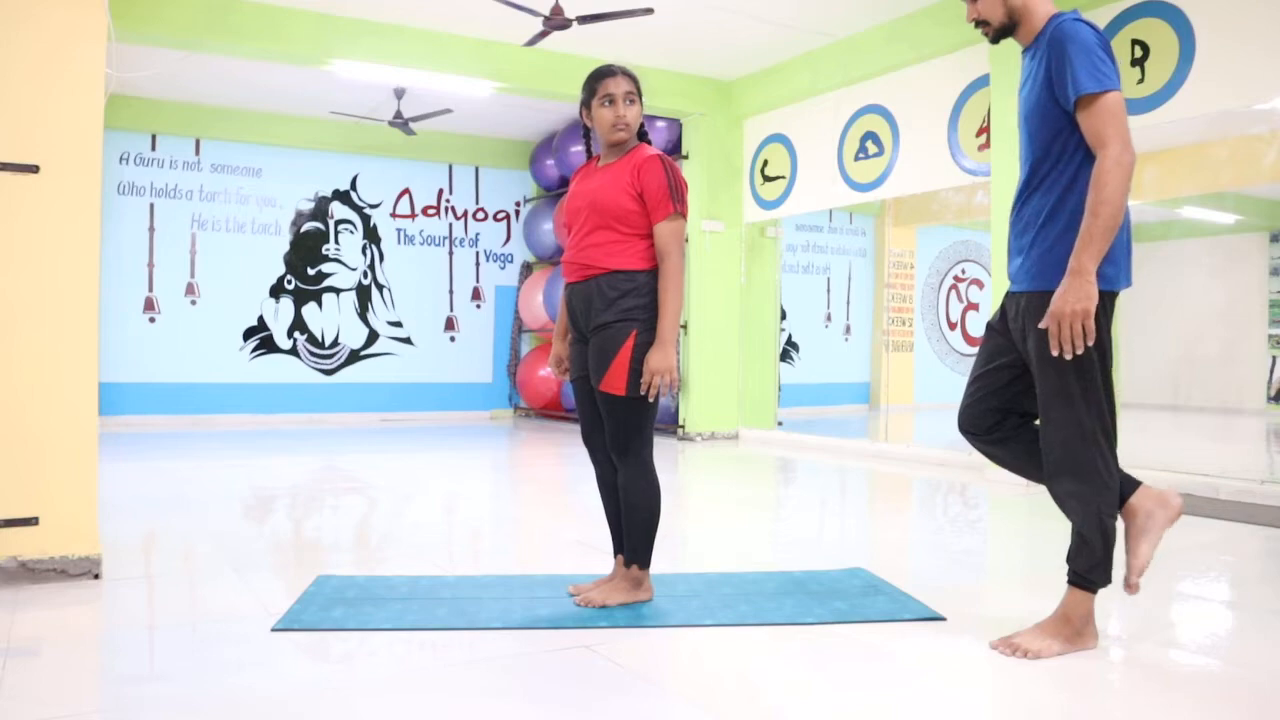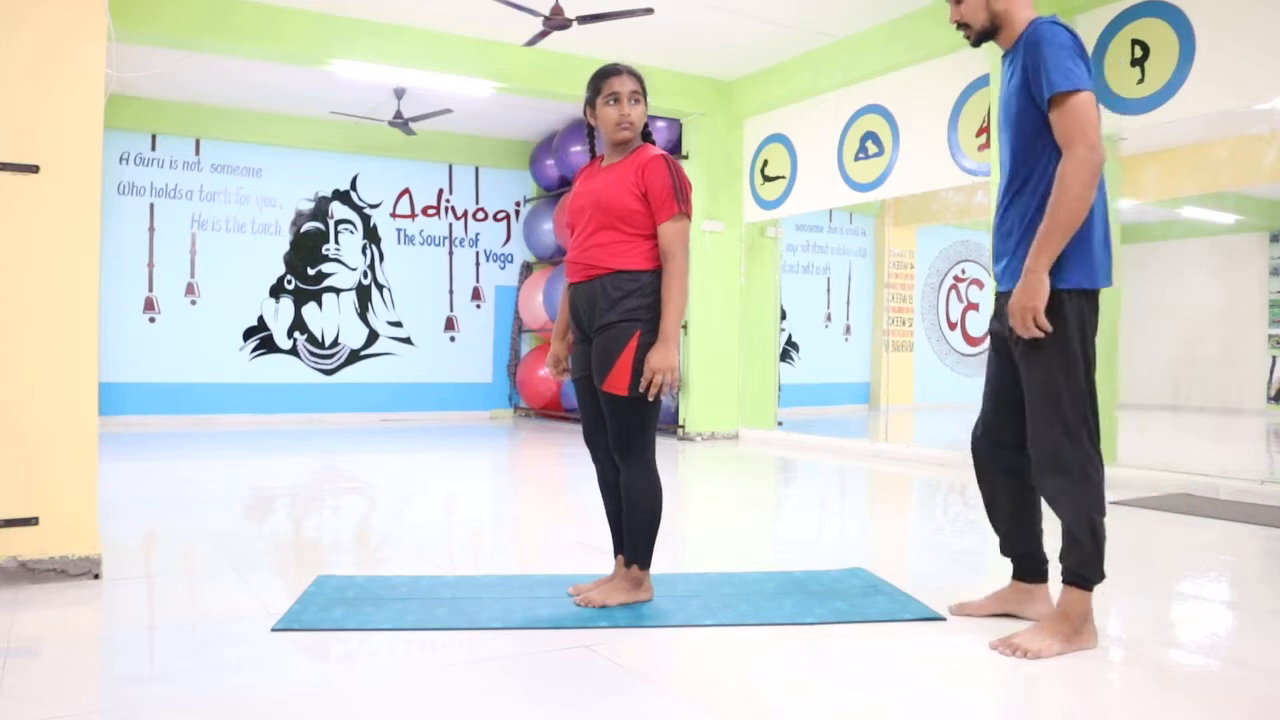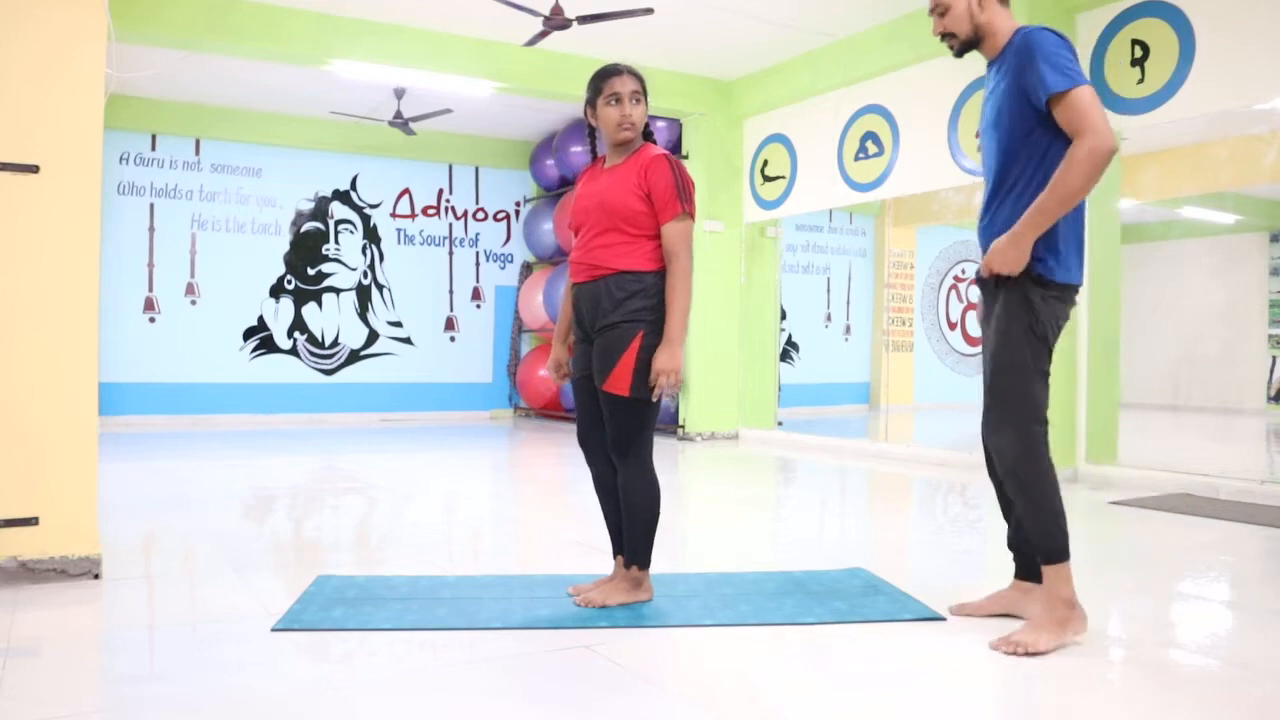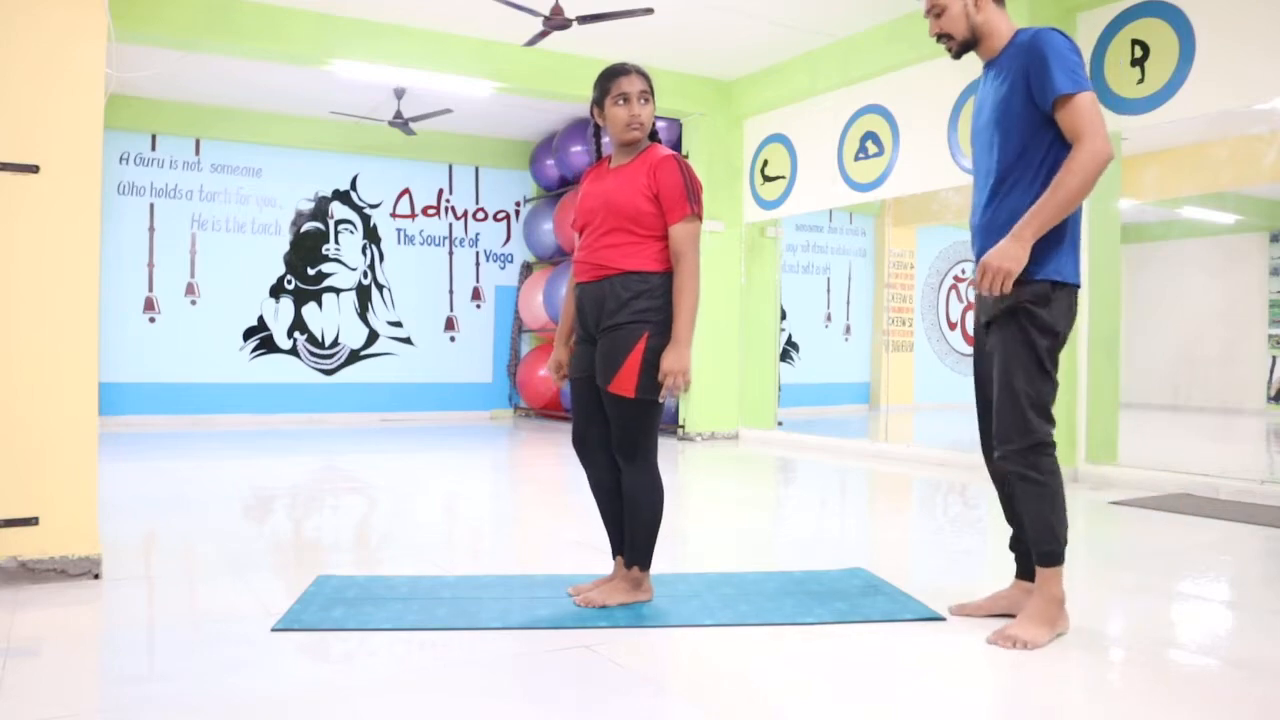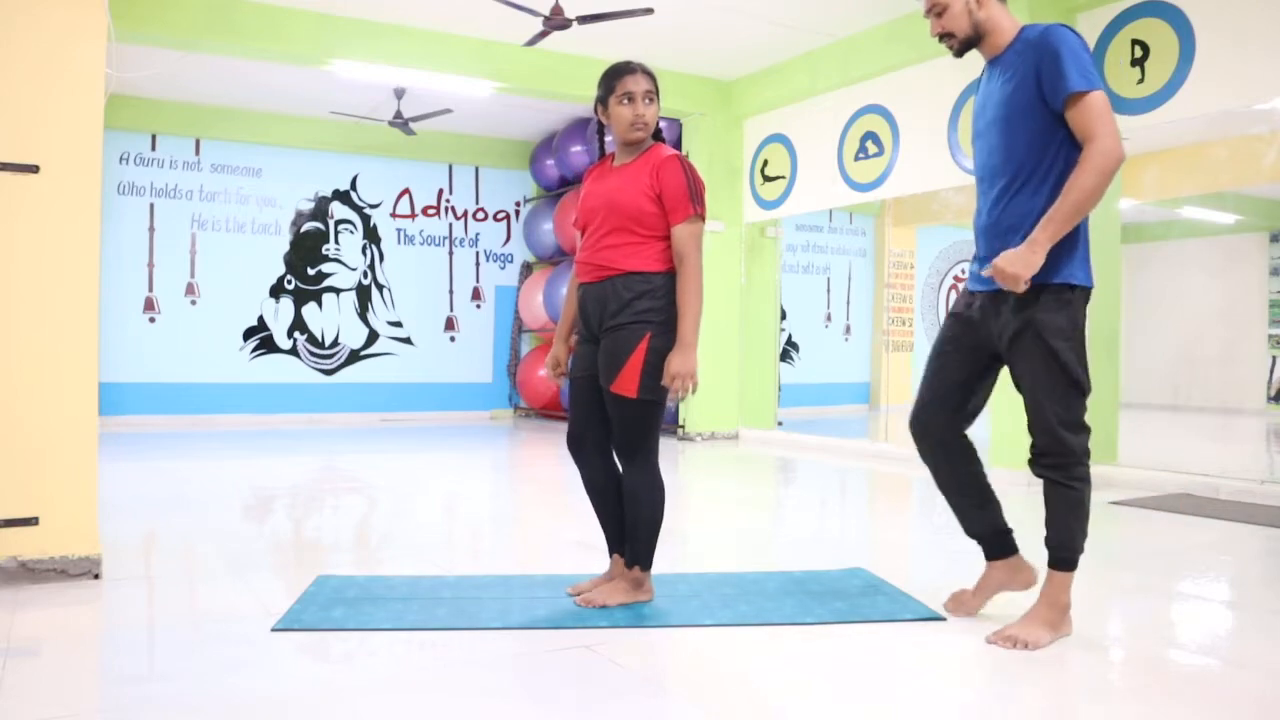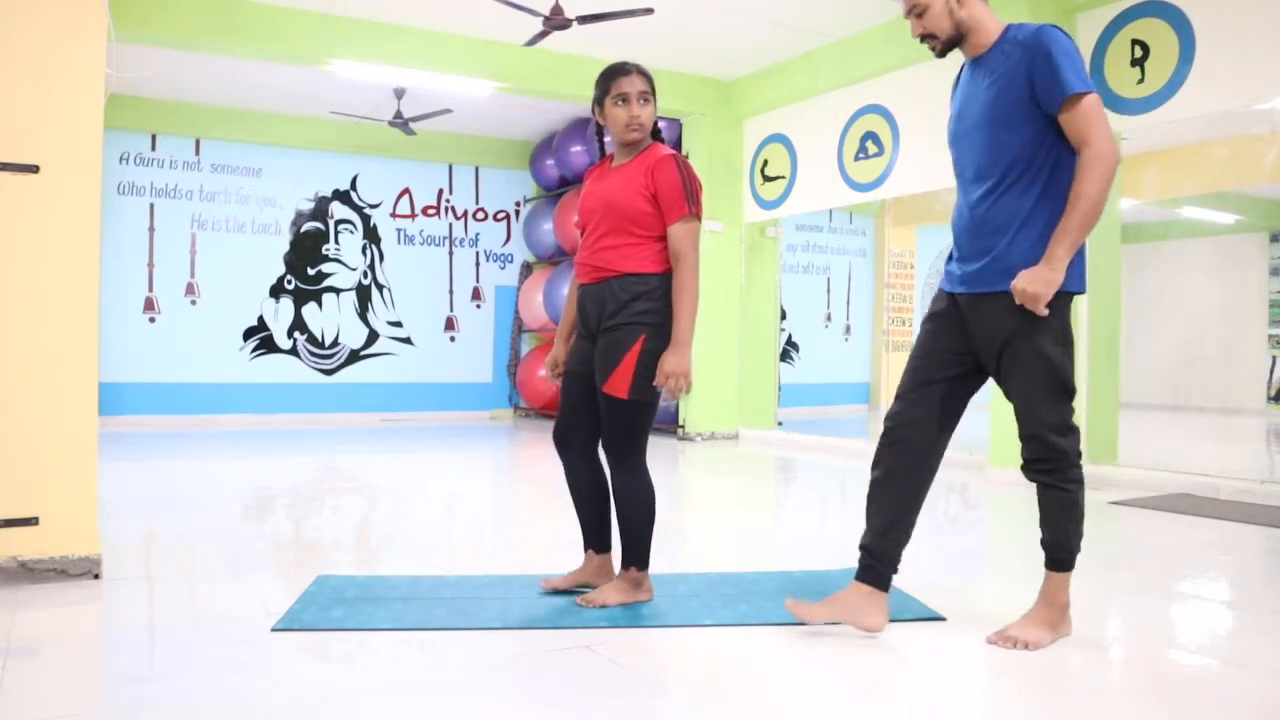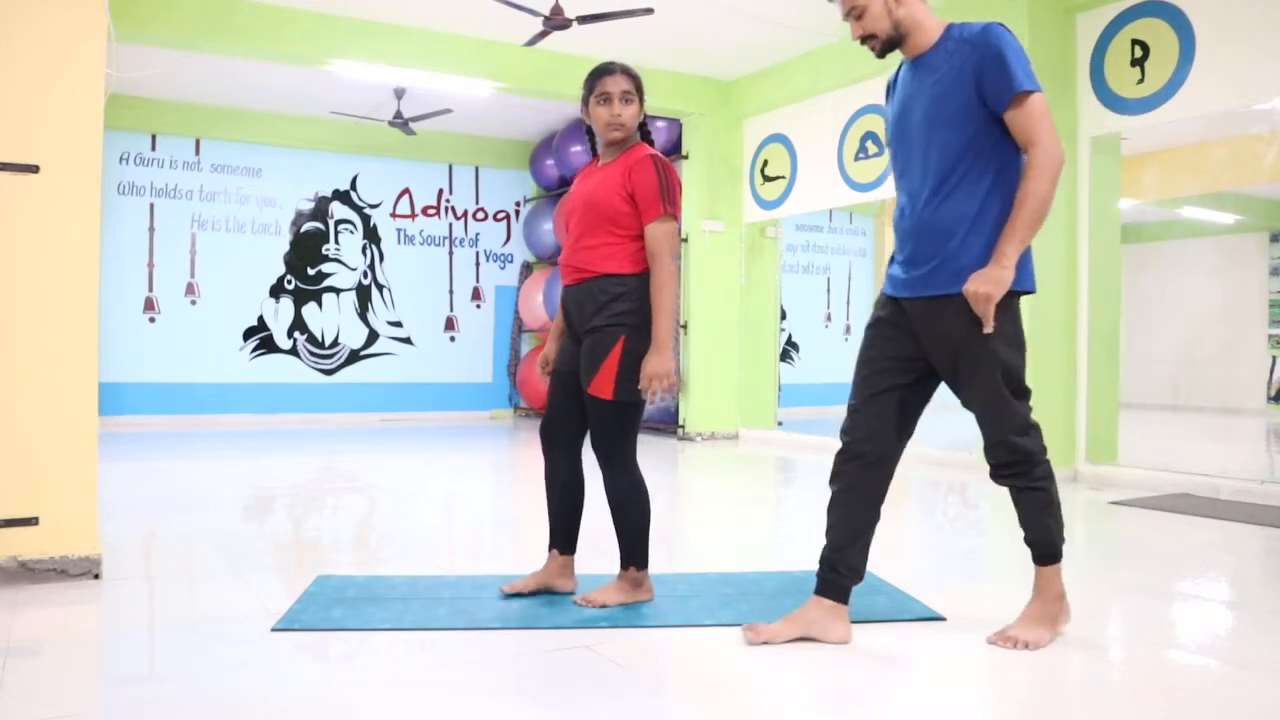
dt=0.3s
person 1, frame 1
right shoulder: (1037, 56)
left elbow: (1115, 155)
left wrist: (1080, 274)
left hip: (1066, 285)
right hip: (1028, 285)
left knee: (1073, 440)
right knee: (983, 418)
left ankle: (1077, 615)
right ankle: (1135, 502)
person 1, frame 2
right shoulder: (1017, 60)
left elbow: (1085, 154)
left wrist: (1035, 272)
left hip: (1055, 286)
right hip: (1019, 287)
left knee: (1062, 445)
right knee: (998, 441)
left ankle: (1076, 612)
right ankle: (1028, 584)
person 1, frame 3
right shoulder: (998, 72)
left elbow: (1097, 141)
left wrist: (1022, 236)
left hip: (1035, 273)
right hip: (1007, 275)
left knee: (1014, 428)
right knee: (1001, 436)
left ankle: (1062, 600)
right ankle: (1029, 583)
person 1, frame 4
right shoulder: (988, 80)
left elbow: (1095, 147)
left wrist: (1020, 240)
left hip: (1036, 282)
right hip: (995, 286)
left knee: (1023, 437)
right knee: (1002, 444)
left ankle: (1050, 600)
right ankle: (1026, 581)
person 1, frame 5
right shoulder: (988, 79)
left elbow: (1105, 148)
left wrist: (1036, 247)
left hip: (1047, 288)
right hip: (985, 288)
left knee: (1056, 442)
right knee: (932, 423)
left ankle: (1056, 602)
right ankle: (1004, 560)
person 1, frame 6
right shoulder: (965, 80)
left elbow: (1100, 152)
left wrist: (1053, 263)
left hip: (1025, 293)
right hip: (959, 291)
left knee: (1047, 446)
right knee: (906, 436)
left ankle: (1054, 602)
right ankle: (869, 590)
person 1, frame 7
right shoulder: (900, 82)
left elbow: (1045, 152)
left wrist: (1002, 263)
left hip: (973, 293)
right hip: (903, 295)
left knee: (1011, 447)
right knee: (863, 445)
left ankle: (1049, 596)
right ankle: (830, 604)
person 2, frame 1
left shoulder: (653, 166)
right shoulder: (582, 178)
left elbow: (671, 260)
left wrist: (666, 343)
right wrist: (561, 335)
left hip: (629, 313)
right hip: (587, 317)
left knee: (629, 450)
right knee: (599, 447)
left ankle: (636, 578)
right ankle: (621, 567)
person 2, frame 2
left shoulder: (657, 167)
right shoulder: (586, 177)
left elbow: (675, 260)
left wrist: (668, 342)
right wrist: (560, 335)
left hip: (632, 311)
right hip: (589, 317)
left knee: (632, 450)
right knee: (602, 448)
left ankle: (637, 579)
right ankle: (622, 568)
person 2, frame 3
left shoulder: (660, 166)
right shoulder: (588, 179)
left elbow: (679, 261)
left wrist: (673, 343)
right wrist: (562, 337)
left hip: (635, 313)
right hip: (590, 318)
left knee: (629, 449)
right knee: (595, 447)
left ankle: (636, 578)
right ankle: (621, 567)
person 2, frame 4
left shoulder: (667, 167)
right shoulder: (591, 179)
left elbow: (686, 262)
left wrist: (680, 344)
right wrist: (562, 339)
left hip: (639, 312)
right hip: (593, 318)
left knee: (633, 450)
right knee: (591, 446)
left ankle: (637, 579)
right ankle: (622, 565)
person 2, frame 5
left shoulder: (670, 167)
right shoulder: (594, 177)
left elbow: (689, 263)
left wrist: (686, 345)
right wrist: (562, 336)
left hip: (643, 313)
right hip: (595, 317)
left knee: (634, 450)
right knee: (585, 443)
left ankle: (638, 579)
right ankle: (620, 563)
person 2, frame 6
left shoulder: (667, 167)
right shoulder: (594, 177)
left elbow: (685, 261)
left wrist: (680, 345)
right wrist: (564, 336)
left hip: (640, 313)
right hip: (594, 317)
left knee: (623, 449)
right knee: (571, 439)
left ankle: (635, 578)
right ankle: (597, 562)
person 2, frame 7
left shoulder: (648, 166)
right shoulder: (586, 176)
left elbow: (663, 261)
left wrist: (661, 346)
right wrist: (555, 336)
left hip: (622, 315)
right hip: (582, 318)
left knee: (613, 449)
right knee: (557, 439)
left ankle: (635, 578)
right ankle: (559, 565)
